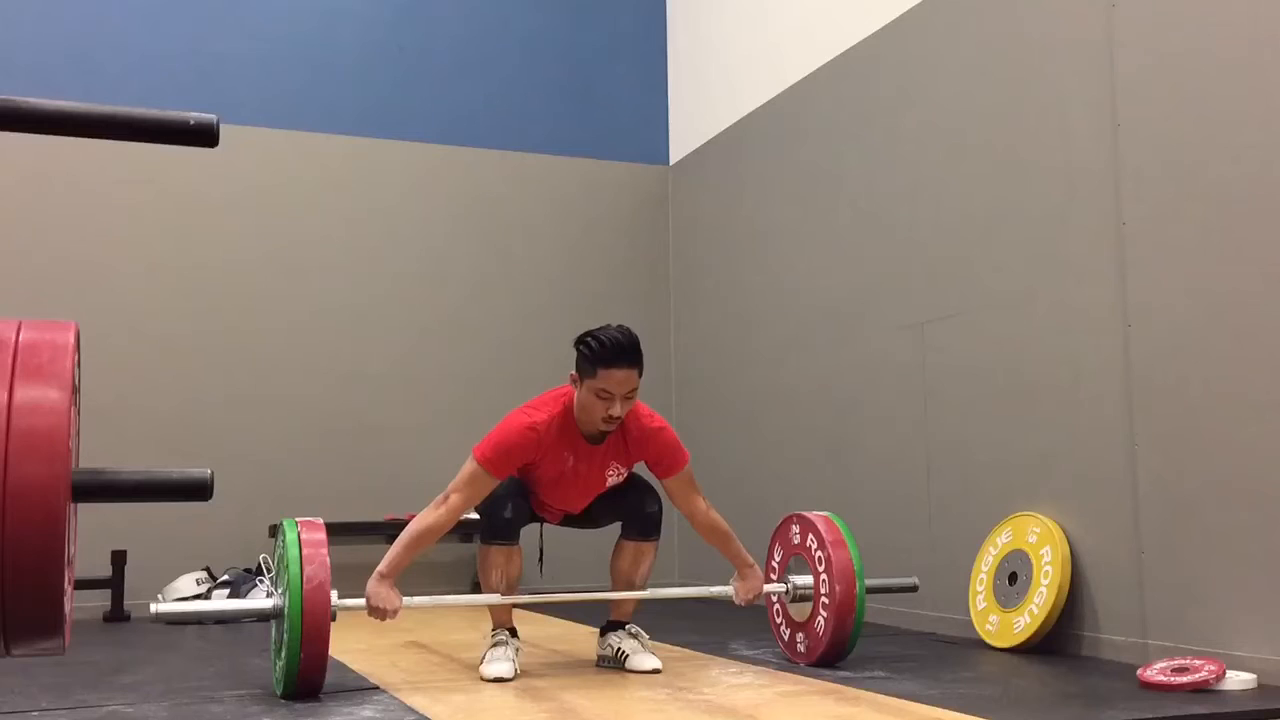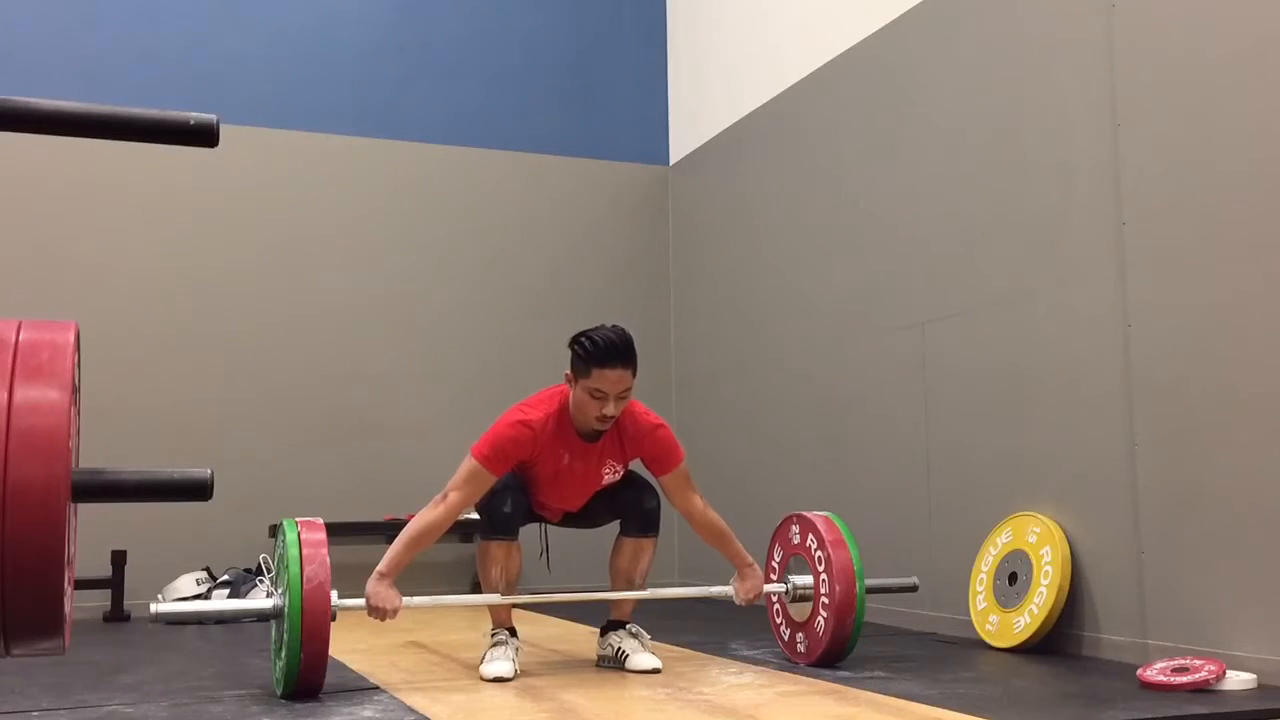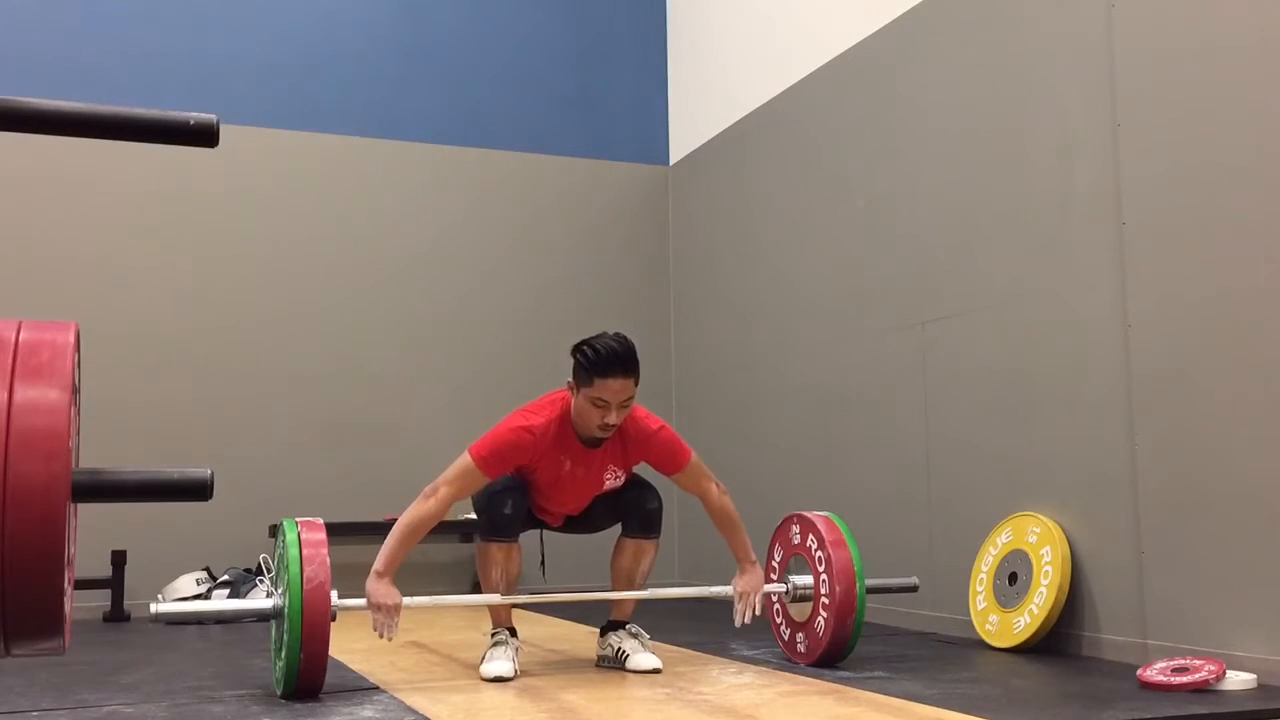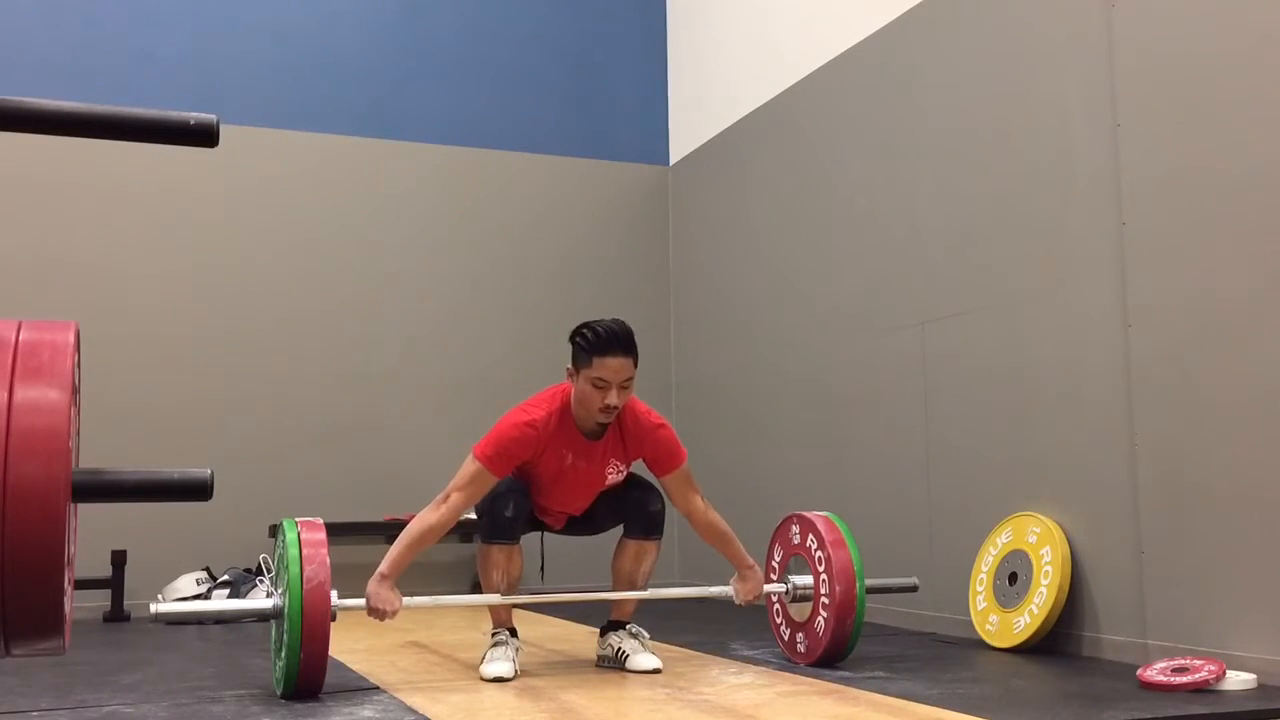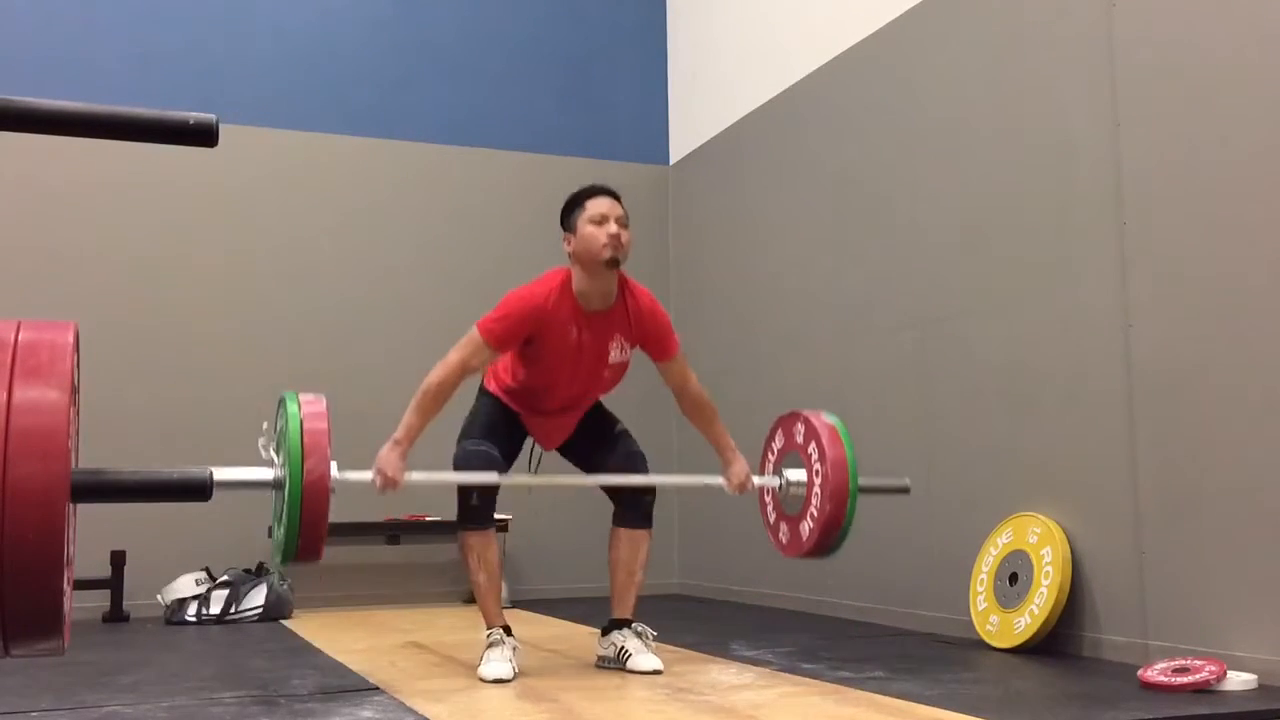
dt=1s
person 1, frame 1
left shoulder: (651, 431)
right shoulder: (532, 426)
left elbow: (697, 506)
right elbow: (451, 503)
left wrist: (746, 568)
right wrist: (384, 577)
left hip: (588, 500)
right hip: (526, 495)
left knee: (645, 507)
right knee: (499, 507)
left ankle: (617, 634)
right ankle: (503, 638)
person 1, frame 2
left shoulder: (646, 429)
right shoulder: (526, 424)
left elbow: (692, 504)
right elbow: (449, 502)
left wrist: (746, 567)
right wrist: (383, 577)
left hip: (585, 500)
right hip: (524, 495)
left knee: (643, 503)
right knee: (499, 503)
left ankle: (617, 633)
right ankle: (503, 637)
person 1, frame 3
left shoulder: (648, 432)
right shoulder: (529, 429)
left elbow: (711, 491)
right elbow: (438, 495)
left wrist: (748, 566)
right wrist: (380, 576)
left hip: (585, 507)
right hip: (524, 501)
left knee: (645, 504)
right knee: (498, 501)
left ankle: (617, 633)
right ankle: (503, 638)
person 1, frame 4
left shoulder: (648, 428)
right shoulder: (529, 423)
left elbow: (694, 504)
right elbow: (451, 502)
left wrist: (746, 569)
right wrist: (384, 578)
left hip: (585, 507)
right hip: (524, 502)
left knee: (648, 505)
right knee: (500, 505)
left ankle: (617, 634)
right ankle: (503, 638)
person 1, frame 5
left shoulder: (642, 310)
right shoulder: (537, 300)
left elbow: (687, 388)
right elbow: (454, 367)
left wrist: (731, 457)
right wrist: (397, 445)
left hip: (579, 411)
right hip: (508, 405)
left knee: (637, 491)
right knee: (474, 495)
left ankle: (619, 633)
right ankle: (498, 638)
